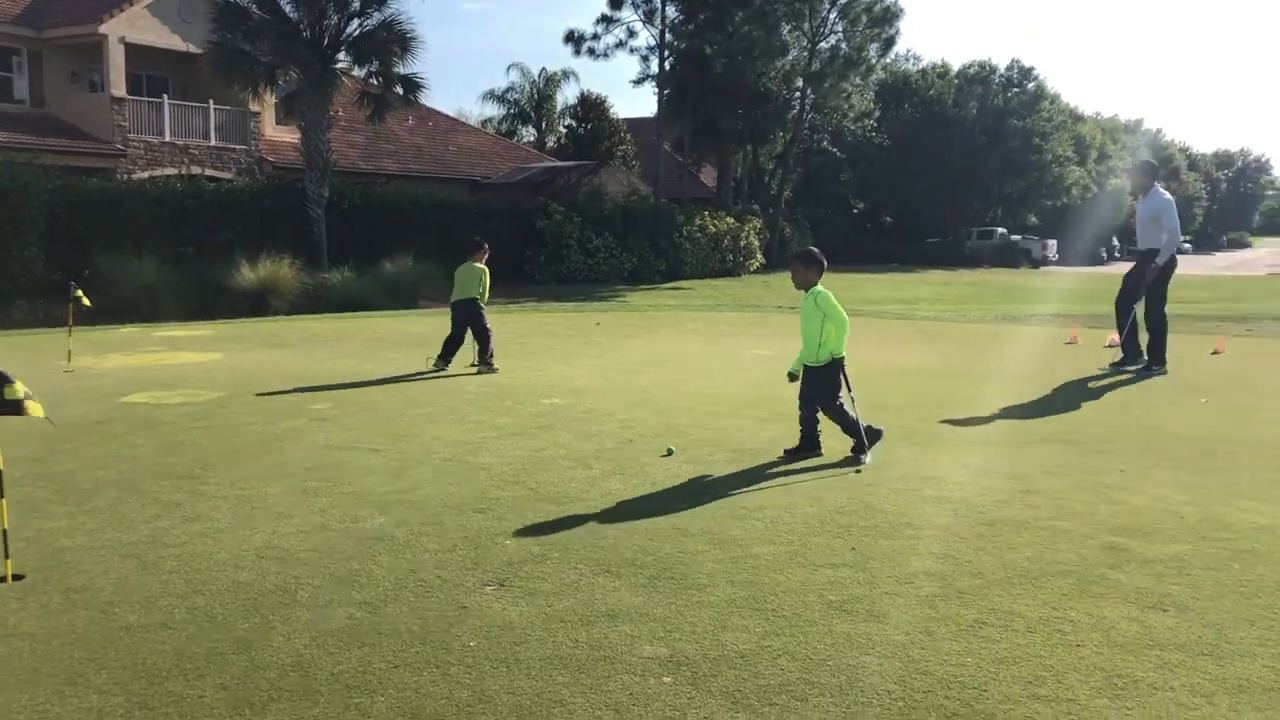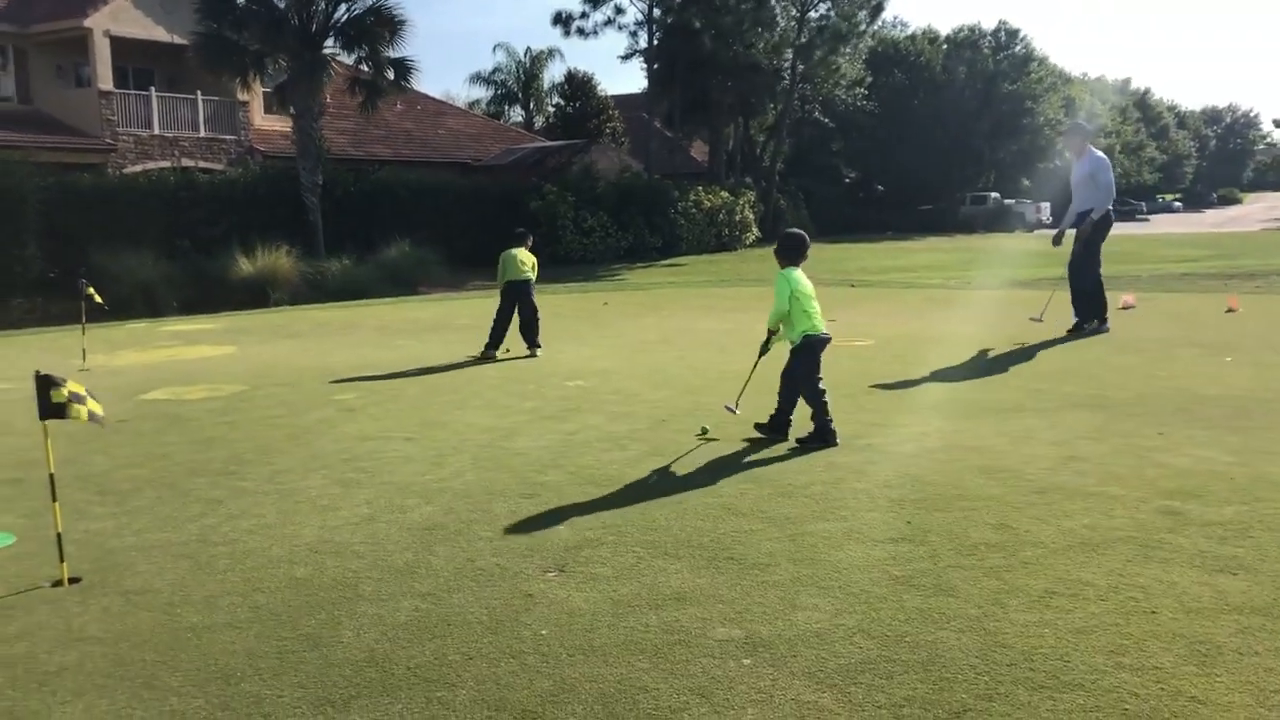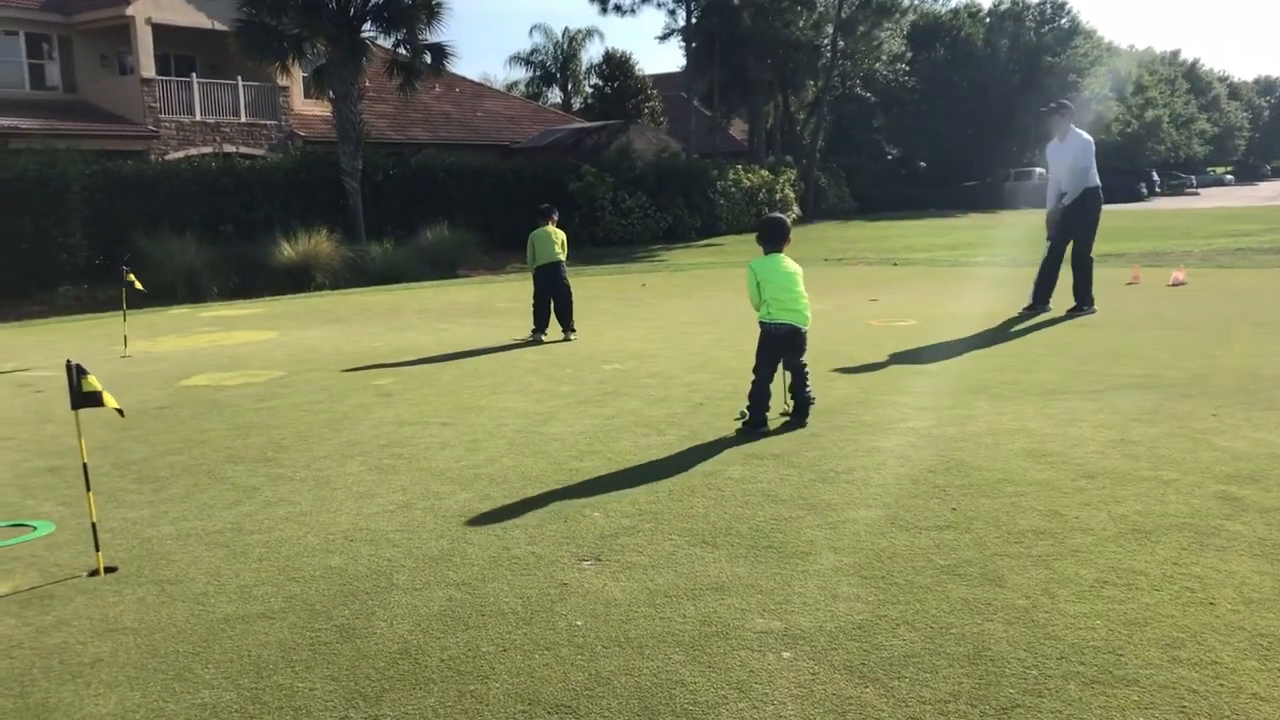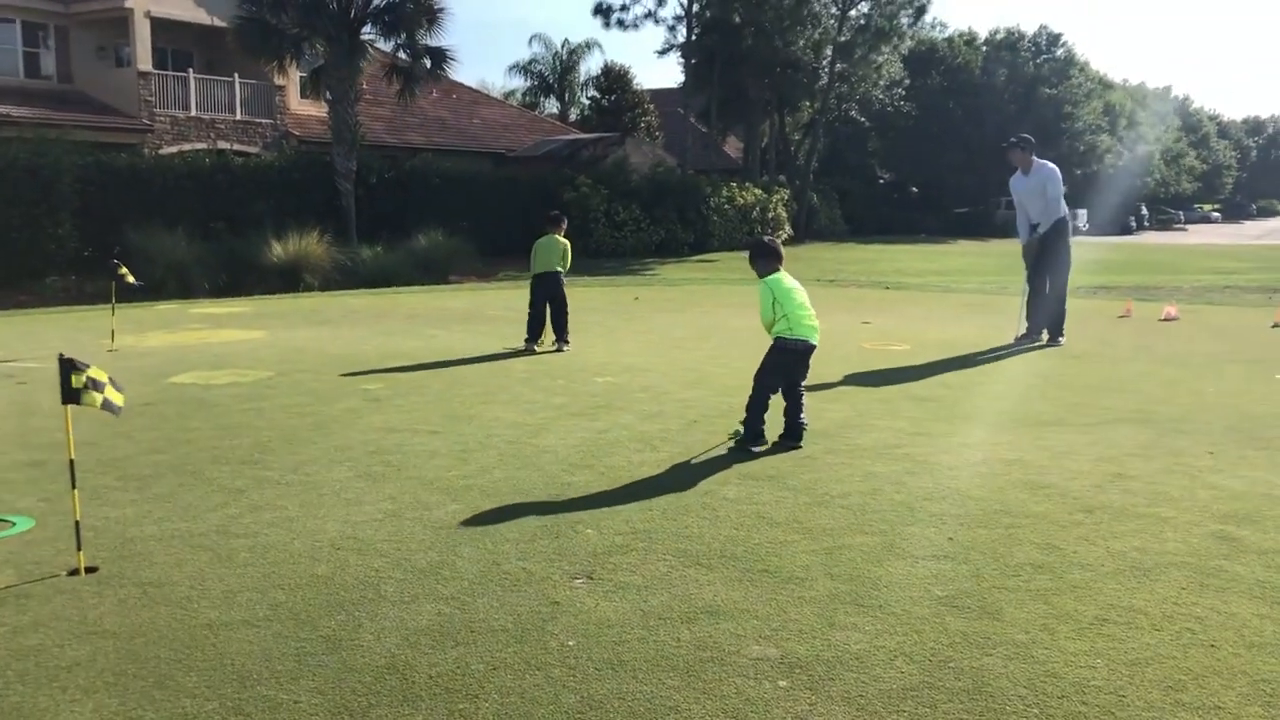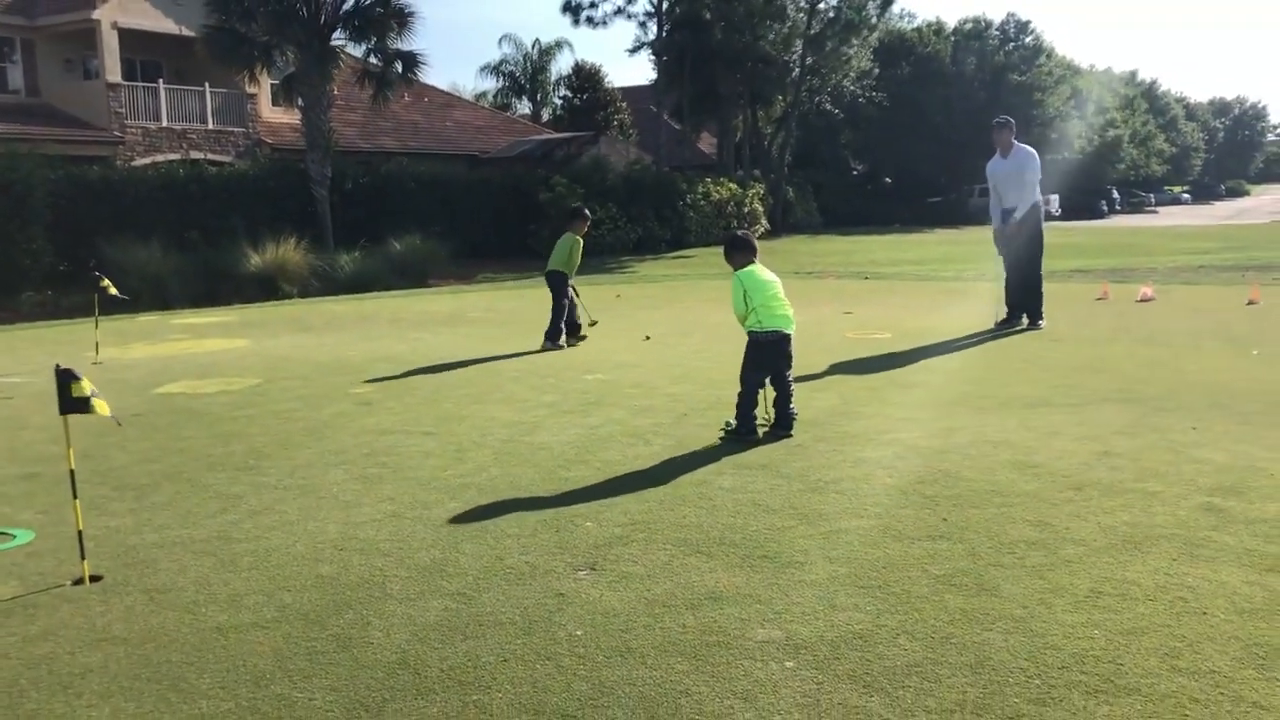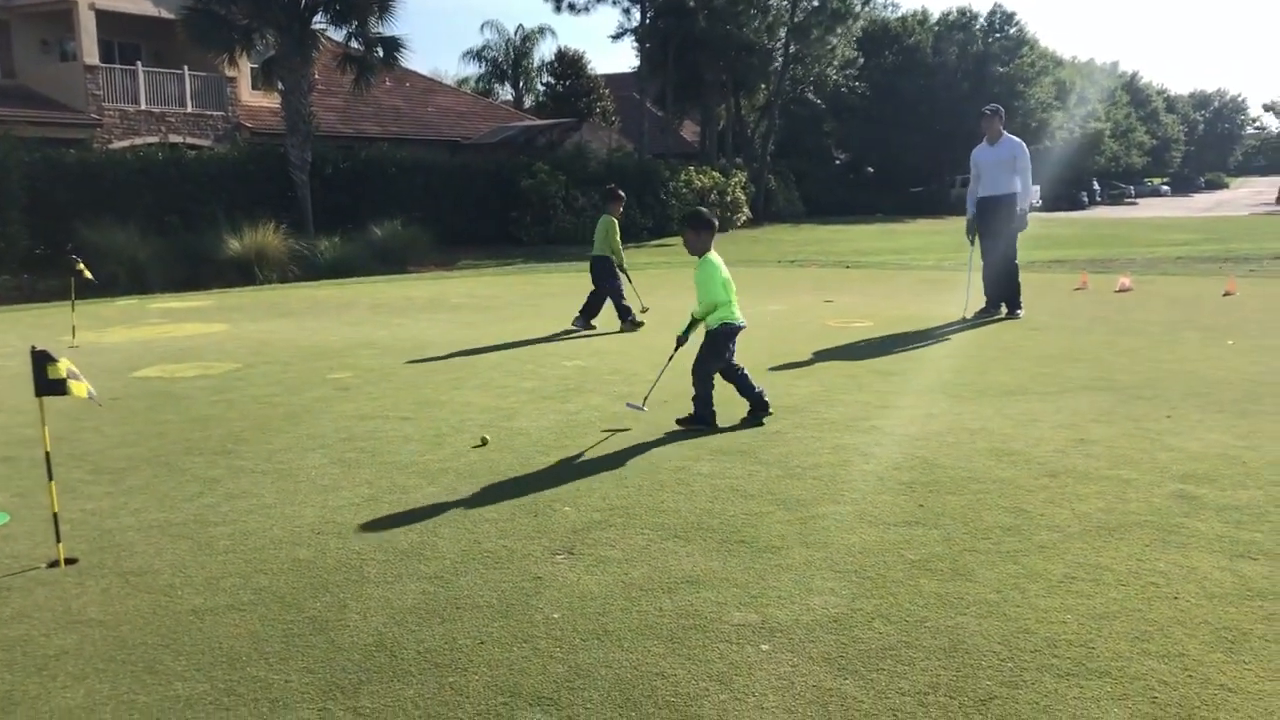
dt=0.7s
person 1, frame 1
left shoulder: (821, 296)
right shoulder: (807, 299)
left elbow: (842, 321)
left wrist: (837, 353)
right wrist: (795, 367)
left hip: (827, 363)
right hip: (811, 363)
left knee: (831, 406)
right knee: (806, 405)
left ankle: (865, 436)
right ankle: (809, 444)
person 1, frame 2
left shoulder: (783, 277)
right shoulder: (802, 279)
left elbow: (782, 309)
left wrist: (771, 329)
right wrist: (772, 339)
left hip: (807, 339)
right hip: (811, 337)
left knee: (809, 386)
right knee: (789, 381)
left ankle: (825, 433)
right ankle: (779, 424)
person 1, frame 3
left shoulder: (755, 267)
right shoulder: (794, 267)
left elbow: (755, 301)
right elbow: (797, 296)
left hip: (773, 326)
right hip: (799, 325)
left knee: (763, 374)
right knee: (797, 367)
left ankle: (757, 420)
right ankle: (801, 410)
person 1, frame 4
left shoulder: (768, 283)
right shoulder: (794, 283)
left elbow: (767, 317)
left wrist: (774, 333)
left hip: (787, 341)
right hip: (808, 341)
left knee: (763, 384)
right knee: (794, 388)
left ankle: (753, 434)
right ankle: (793, 434)
person 1, frame 5
left shoulder: (740, 276)
right shoulder: (770, 275)
left elbow: (740, 310)
left wrist: (749, 326)
left hip: (762, 334)
right hip: (784, 331)
left knee: (750, 381)
right knee: (782, 380)
left ankle: (745, 427)
right ankle: (784, 423)
person 1, frame 6
left shoulder: (710, 264)
right shoulder: (705, 263)
left elbow: (713, 300)
right elbow: (707, 300)
left wrist: (695, 316)
right wrist: (687, 331)
left hip: (722, 326)
right hip: (719, 325)
left knee: (701, 370)
right knee: (729, 368)
left ankle: (703, 416)
right ankle: (759, 405)
person 2, frame 1
left shoulder: (1163, 200)
right shoulder: (1144, 199)
left elbow: (1174, 236)
left wrist: (1157, 264)
right wrist: (1145, 263)
left hip: (1160, 261)
right hip: (1146, 258)
left knee: (1154, 311)
right knee: (1123, 303)
left ankle: (1157, 362)
right ankle: (1133, 355)
person 2, frame 2
left shoulder: (1098, 160)
right shoulder: (1078, 163)
left elbow: (1108, 194)
left wrist: (1091, 220)
right wrist: (1063, 228)
left hip: (1097, 220)
right hip: (1085, 221)
left knee: (1078, 268)
right knee: (1089, 269)
left ankle: (1087, 319)
right ankle: (1097, 319)
person 2, frame 3
left shoulder: (1083, 141)
right shoulder: (1052, 146)
left elbow: (1082, 178)
left wrist: (1060, 206)
right wrist: (1051, 209)
left hip: (1087, 197)
right hip: (1067, 199)
left knee: (1081, 251)
right knee: (1054, 249)
left ankle: (1085, 303)
right ankle: (1041, 300)
person 2, frame 4
left shoulder: (1049, 171)
right shoulder: (1015, 181)
left elbow: (1054, 206)
right elbow: (1021, 213)
left wrist: (1037, 236)
right wrist: (1025, 242)
left hip: (1057, 226)
right hip: (1035, 230)
left knee: (1057, 281)
right knee: (1035, 282)
left ankle: (1056, 331)
right ankle: (1035, 329)
person 2, frame 5
left shoulder: (1028, 155)
right shoulder: (992, 165)
left elbow: (1031, 191)
left wrist: (1014, 219)
right wrist: (997, 227)
left hip: (1029, 213)
right hip: (1008, 216)
left knee: (1032, 267)
right knee: (1012, 269)
left ankle: (1035, 315)
right ankle: (1014, 314)
person 2, frame 6
left shoulder: (1016, 146)
right shoulder: (977, 152)
left elbow: (1025, 179)
right elbow: (974, 185)
left wrist: (1024, 210)
right wrist: (970, 216)
left hip: (1007, 203)
right hip: (985, 206)
left knee: (1007, 256)
right knee: (989, 258)
left ankle: (1014, 305)
right ankle: (993, 303)
